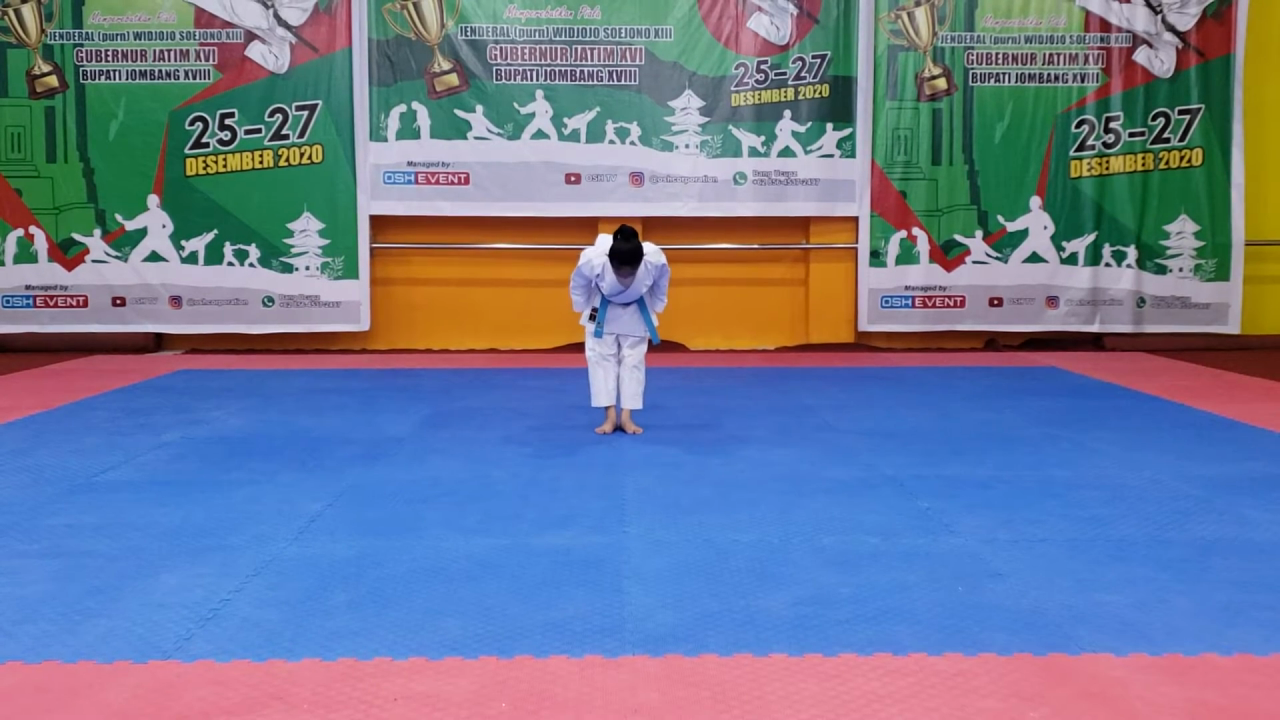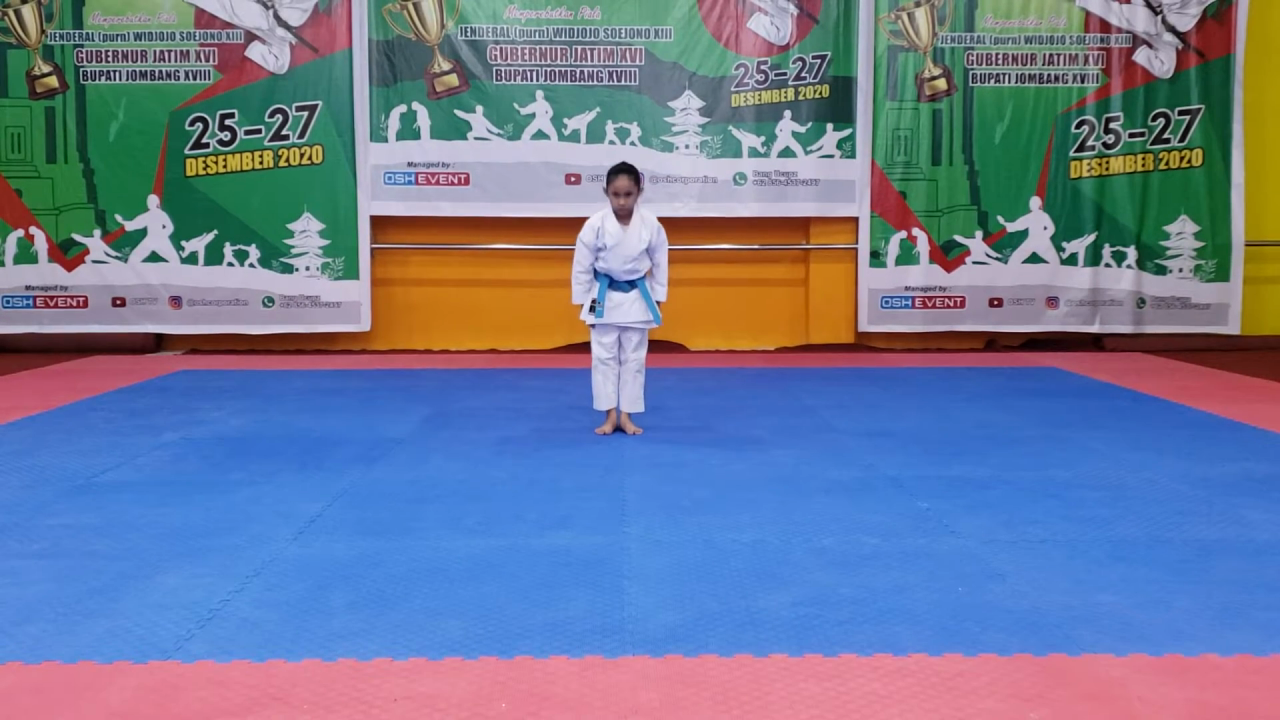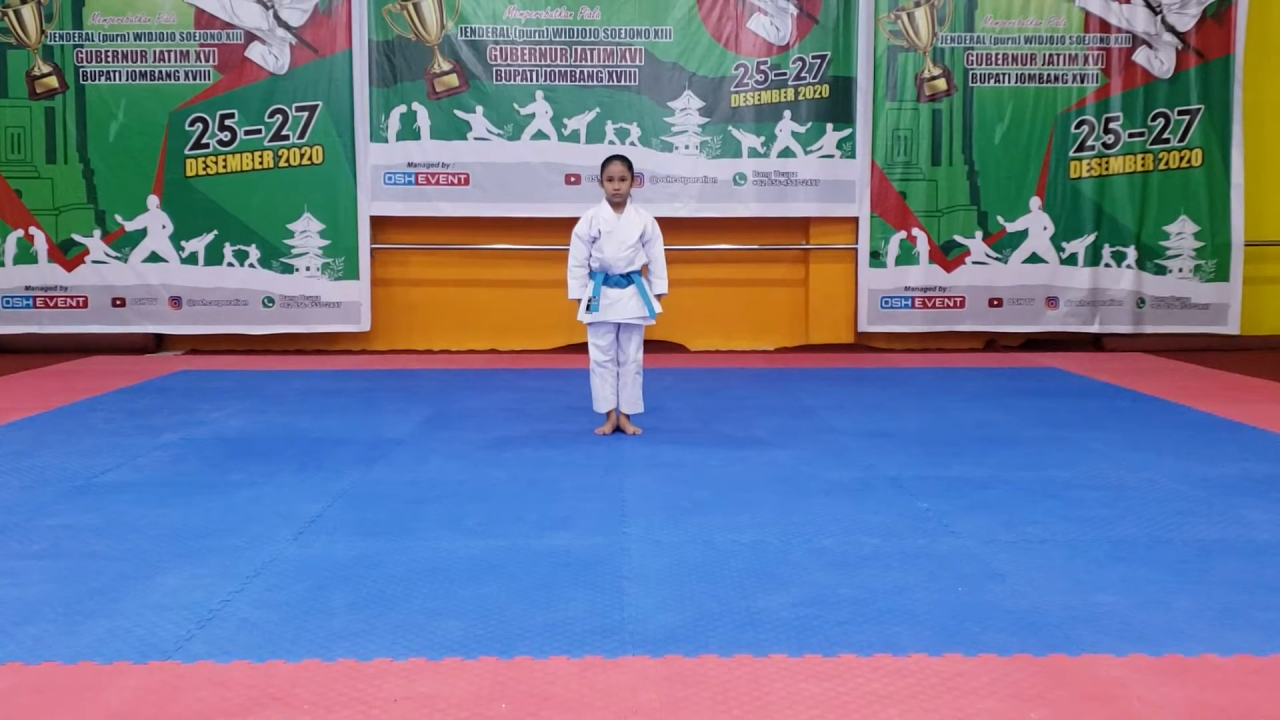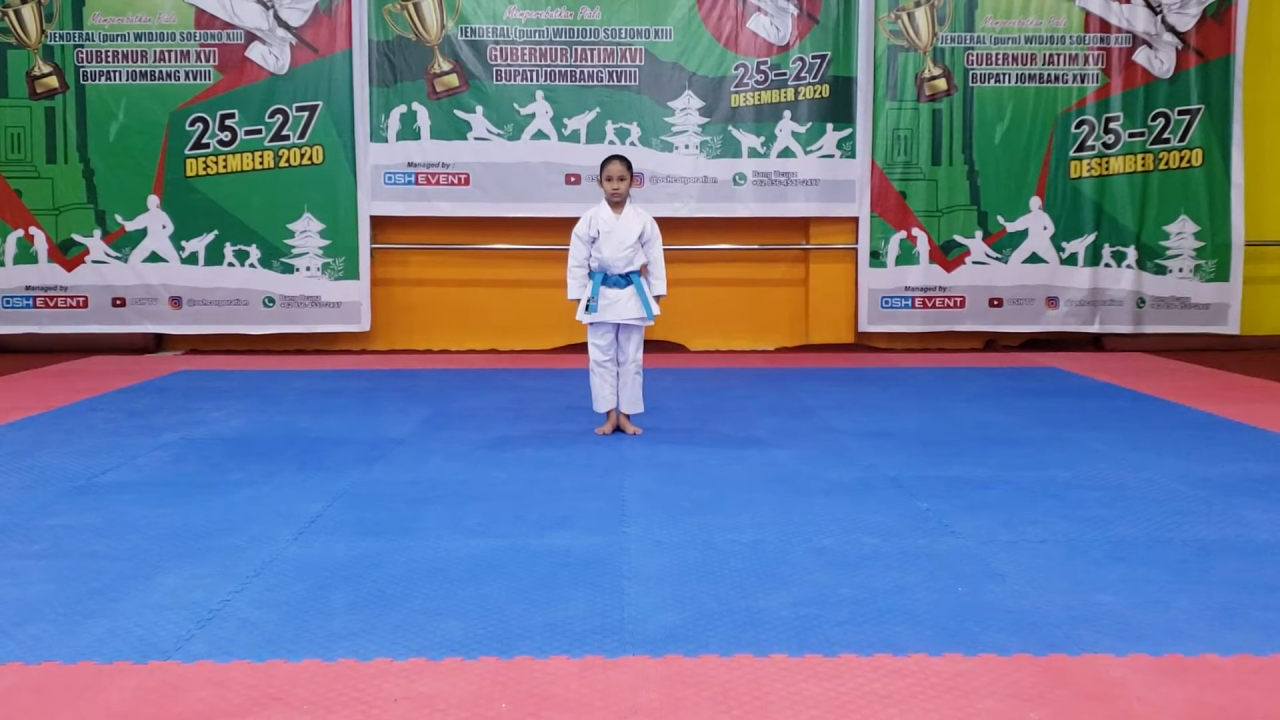
dt=0.5s
person 1, frame 1
left shoulder: (655, 260)
right shoulder: (592, 261)
left elbow: (660, 287)
right elbow: (578, 285)
left wrist: (652, 311)
right wrist: (589, 312)
left hip: (636, 311)
right hip: (603, 310)
left knee: (633, 359)
right knee: (601, 357)
left ankle: (626, 415)
right ankle: (610, 415)
person 1, frame 2
left shoulder: (651, 225)
right shoulder: (594, 225)
left elbow: (660, 265)
right elbow: (582, 267)
left wrist: (656, 301)
right wrist: (584, 304)
left hip: (637, 299)
right hip: (604, 298)
left knee: (634, 359)
right knee: (604, 357)
left ankle: (626, 415)
right ankle: (610, 415)
person 1, frame 3
left shoulder: (644, 220)
right shoulder: (590, 220)
left elbow: (656, 259)
right elbow: (578, 262)
left wrist: (656, 297)
right wrist: (581, 299)
left hip: (634, 295)
right hip: (600, 295)
left knee: (631, 358)
right knee: (602, 357)
left ankle: (625, 416)
right ankle: (610, 416)
person 1, frame 4
left shoulder: (644, 221)
right shoulder: (589, 220)
left elbow: (655, 260)
right elbow: (578, 262)
left wrist: (655, 298)
right wrist: (580, 299)
left hip: (633, 295)
right hip: (600, 296)
left knee: (631, 358)
right knee: (602, 357)
left ankle: (626, 415)
right ankle: (610, 415)
